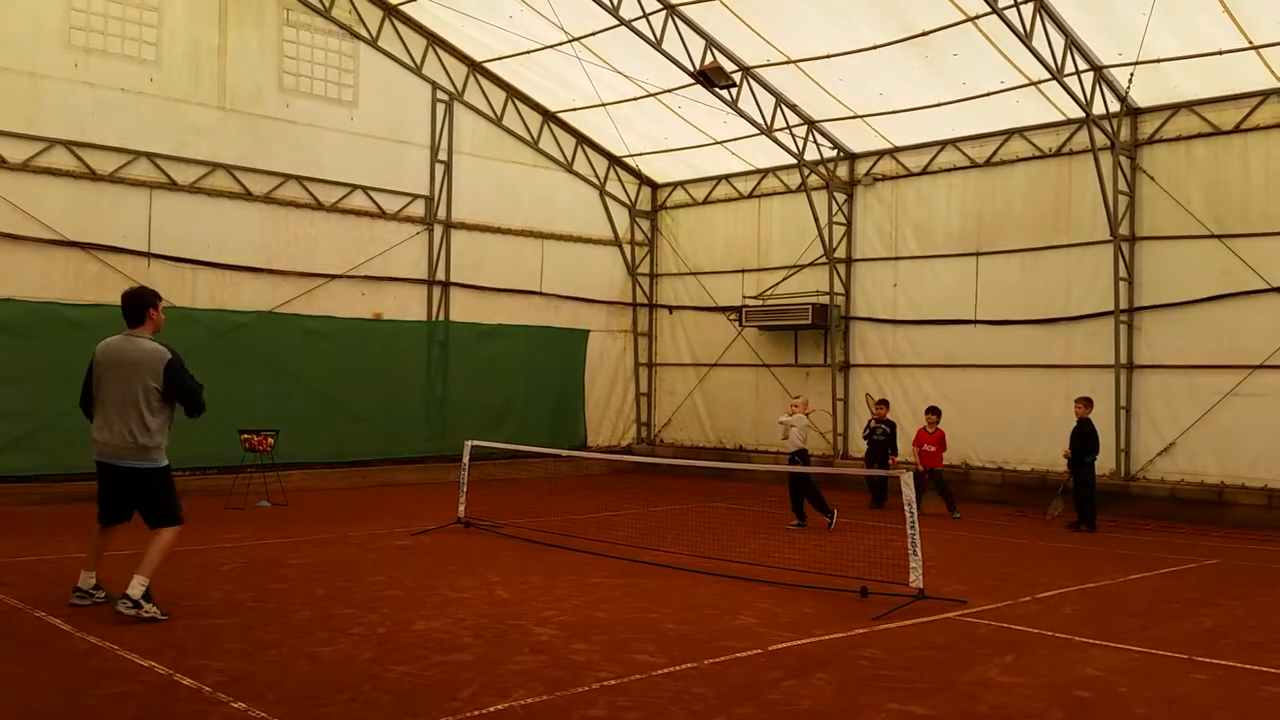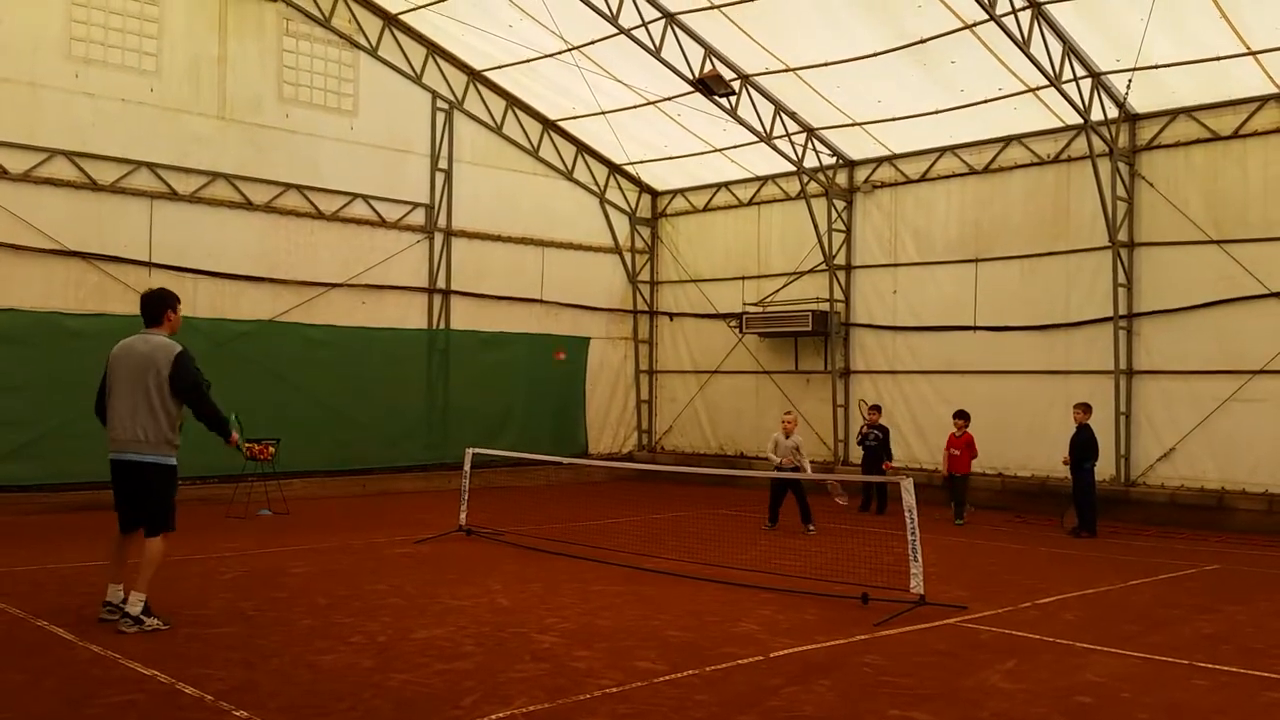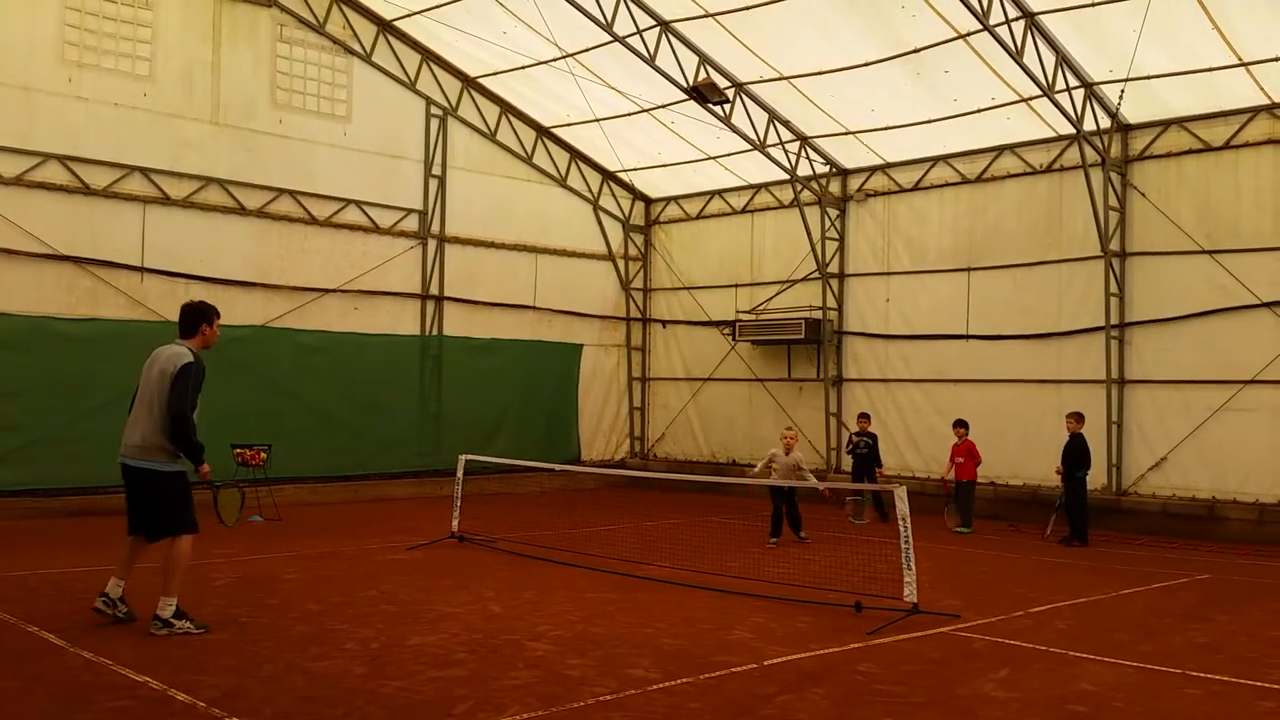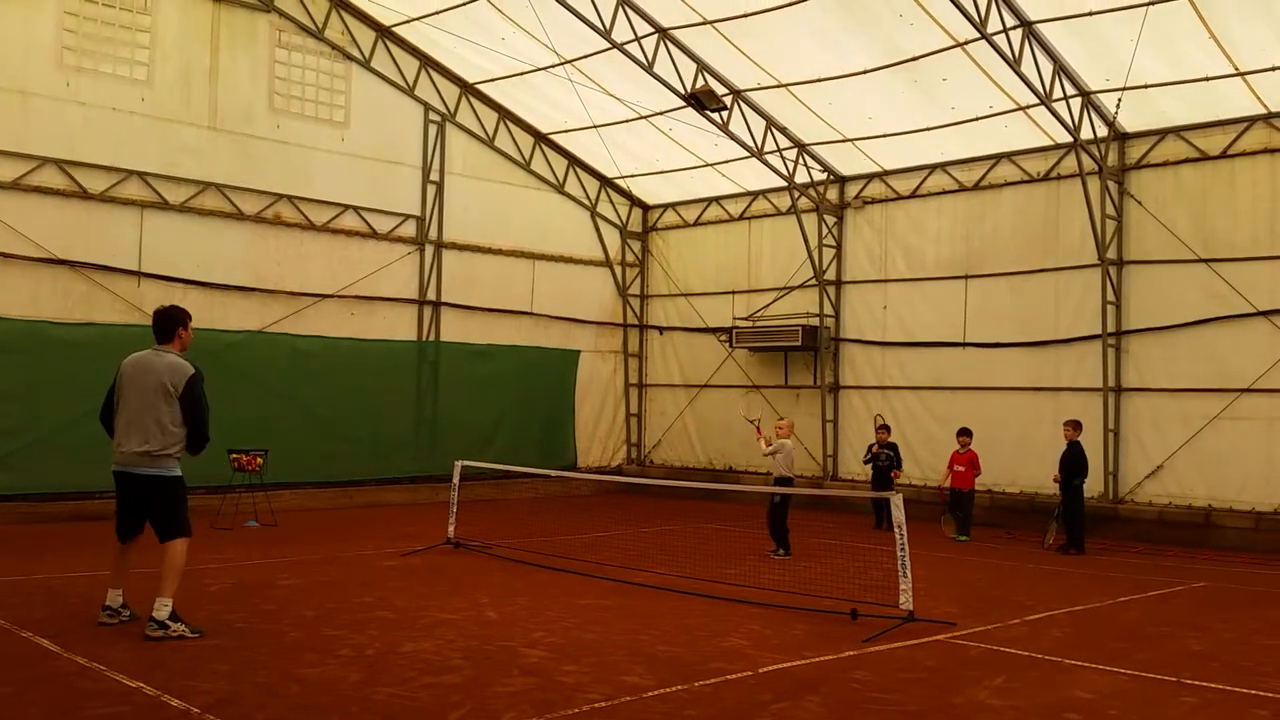
dt=0.7s
person 1, frame 1
left shoulder: (102, 350)
right shoulder: (163, 359)
left elbow: (86, 402)
right elbow: (196, 406)
right wrist: (182, 401)
left hip: (106, 455)
right hip: (146, 459)
left knee: (108, 522)
right knee: (168, 526)
left ankle: (85, 586)
right ankle: (136, 595)
person 1, frame 2
left shoulder: (119, 350)
right shoulder: (173, 354)
left elbow: (101, 405)
right elbow: (200, 400)
right wrist: (227, 431)
left hip: (120, 454)
right hip: (155, 456)
left knee: (127, 528)
right knee: (156, 533)
left ankle: (113, 600)
right ankle: (135, 609)
person 1, frame 3
left shoulder: (159, 354)
right shoulder: (190, 364)
right elbow: (180, 419)
right wrist: (198, 459)
left hip: (132, 455)
right hip: (160, 461)
left knee: (144, 530)
right knee: (181, 533)
left ankle: (112, 594)
right ankle: (166, 614)
person 1, frame 4
left shoulder: (128, 364)
right shoulder: (186, 373)
left elbow: (106, 415)
right elbow: (199, 427)
right wrist: (191, 446)
left hip: (123, 465)
right hip: (161, 468)
left knee: (128, 536)
right knee: (177, 539)
left ankle: (112, 605)
right ankle: (162, 616)
